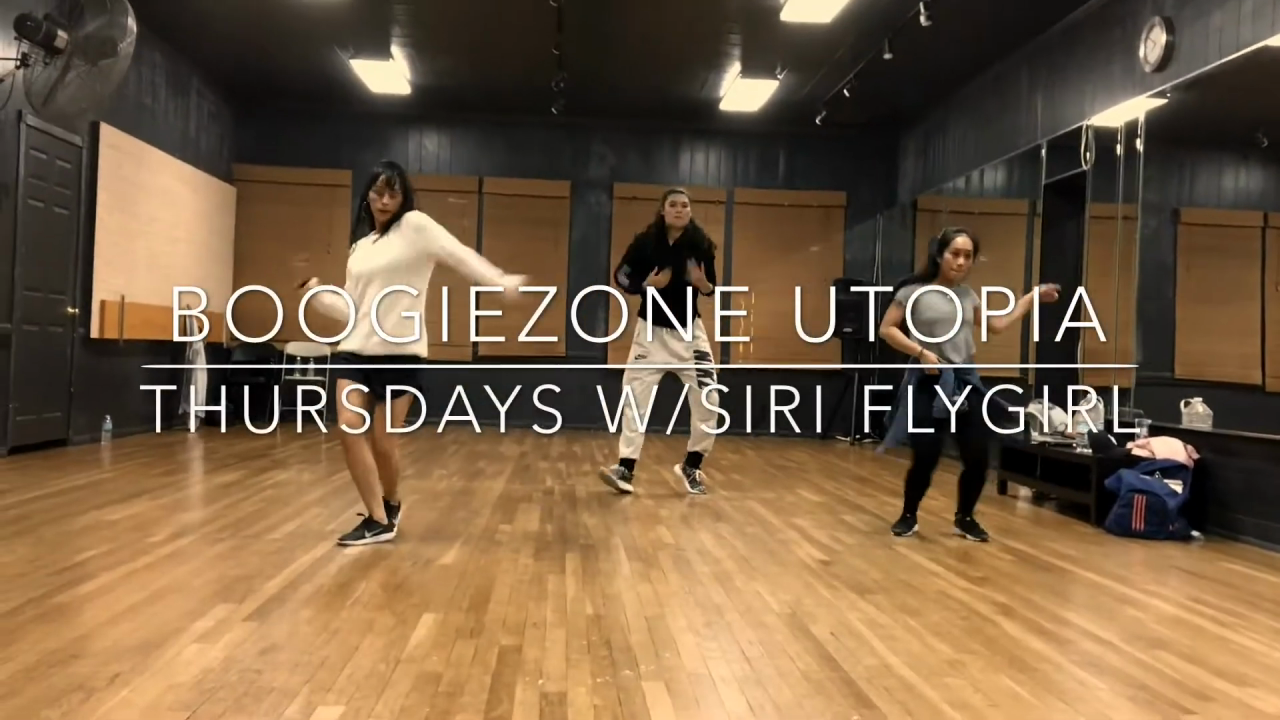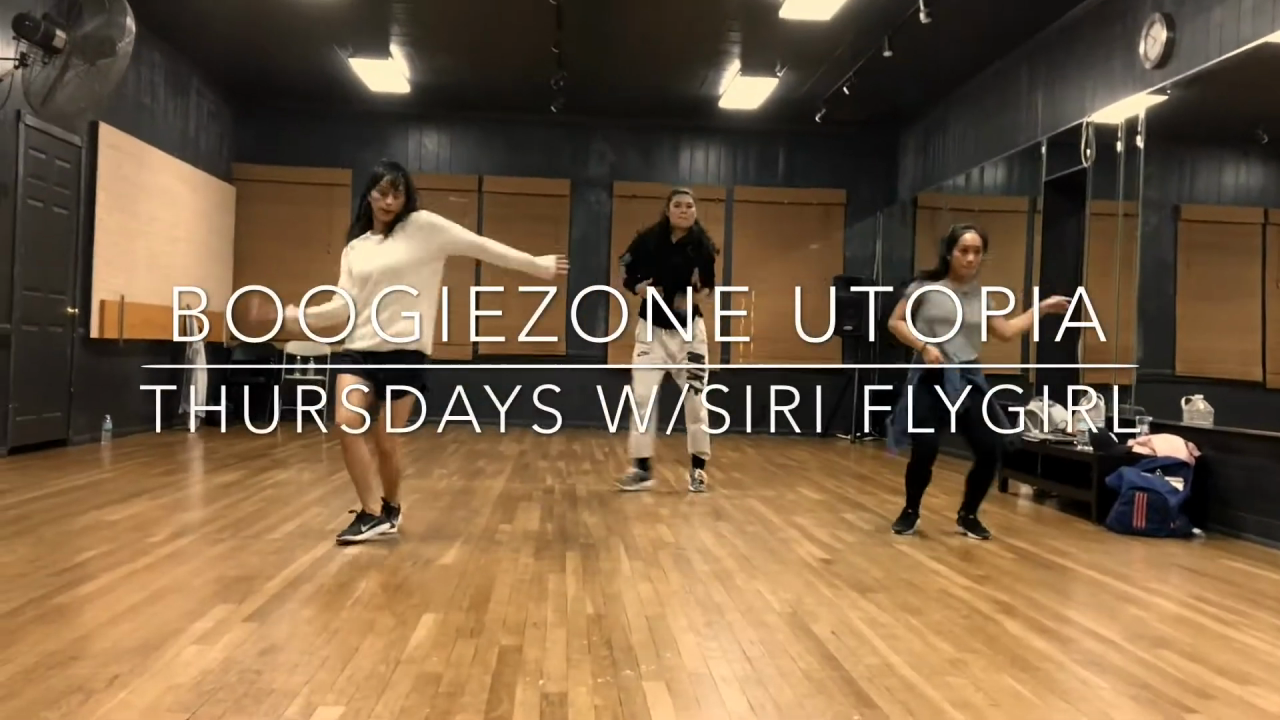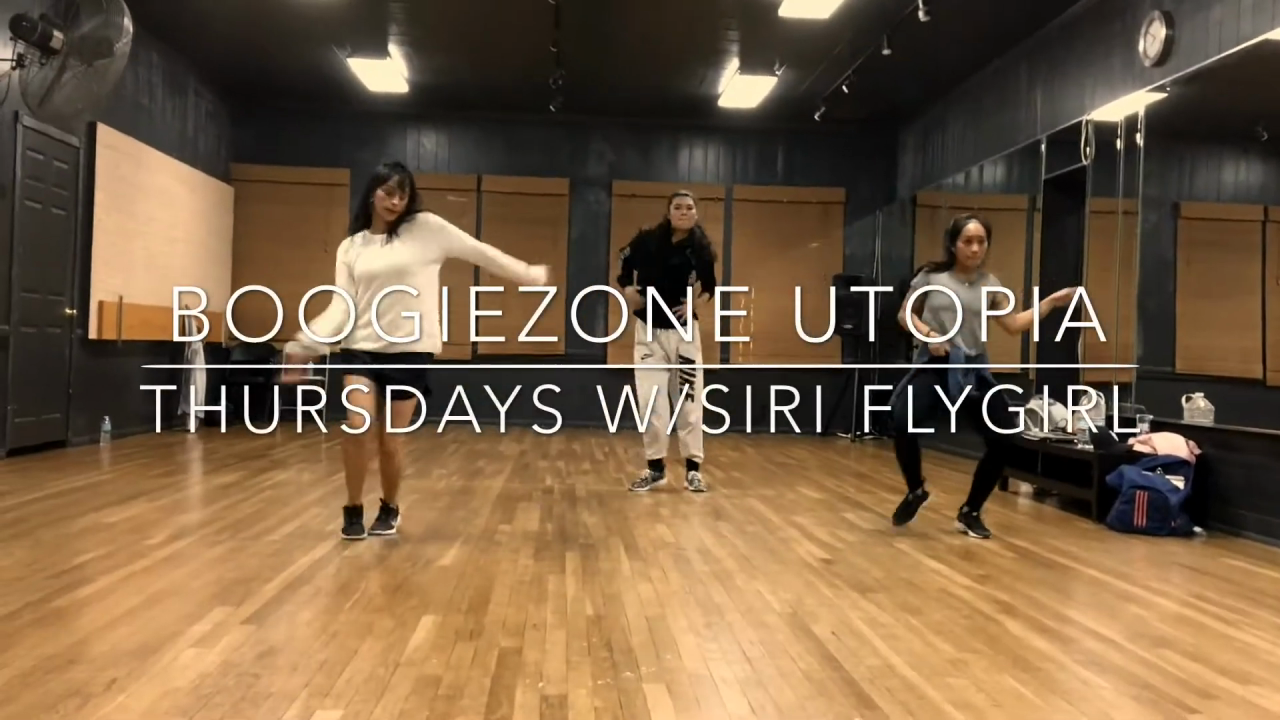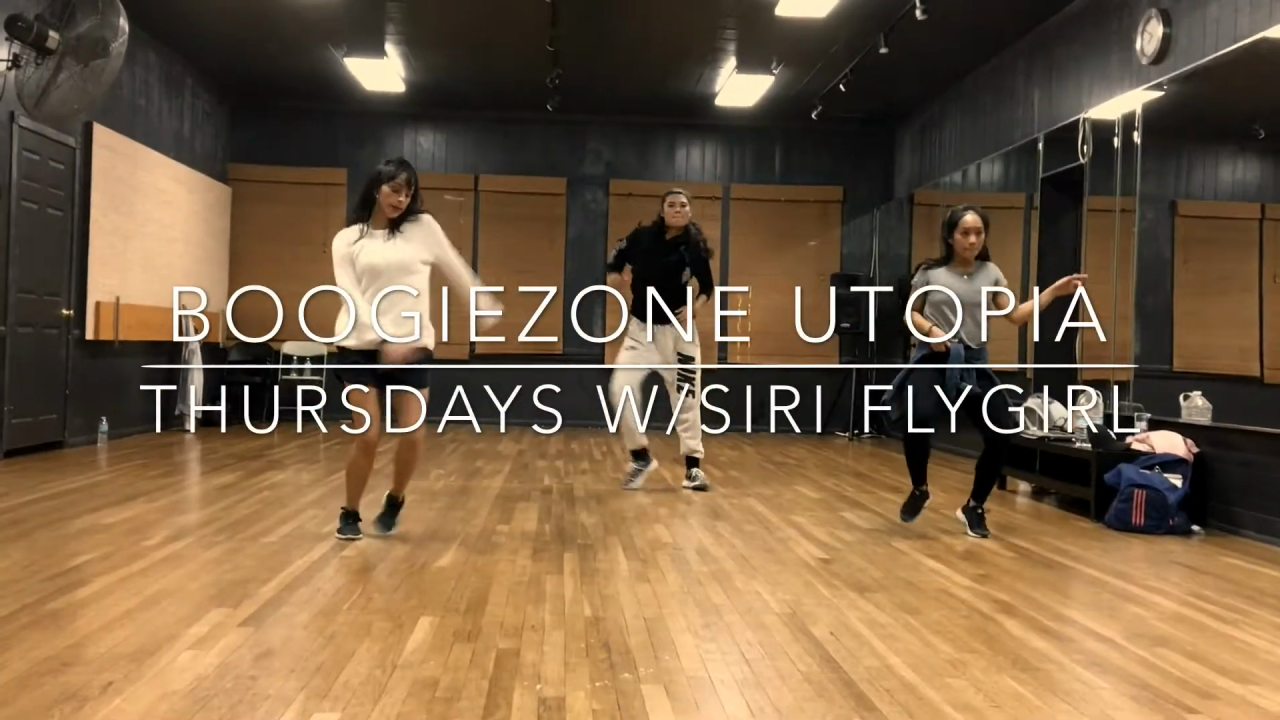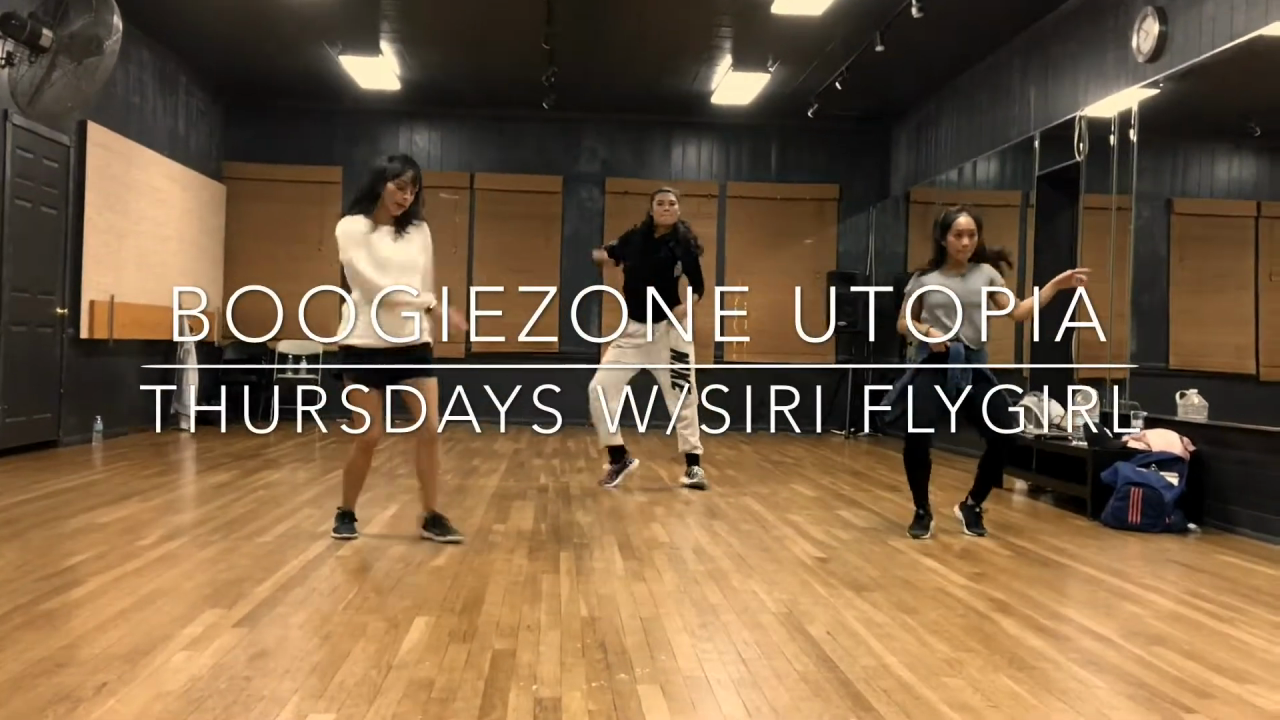
dt=0.1s
person 1, frame 1
left shoulder: (414, 225)
right shoulder: (359, 249)
left elbow: (457, 253)
right elbow: (349, 308)
left wrist: (502, 282)
right wrist: (314, 291)
left hip: (400, 351)
right hip: (354, 349)
left knee: (383, 441)
right knee: (349, 428)
left ankle: (389, 507)
right ankle: (378, 519)
person 1, frame 2
left shoulder: (422, 225)
right shoulder: (354, 249)
left elbow: (475, 245)
right elbow: (345, 306)
left wrist: (535, 265)
right wrist: (290, 316)
left hip: (406, 350)
right hip: (359, 347)
left knee: (385, 441)
right knee: (348, 423)
left ankle: (390, 507)
right ankle: (372, 513)
person 1, frame 3
left shoulder: (425, 227)
right shoulder: (351, 248)
left elbow: (476, 251)
right elbow: (342, 306)
left wrist: (526, 275)
right wrist: (305, 344)
left hip: (411, 350)
right hip: (362, 348)
left knee: (390, 441)
right knee: (359, 429)
left ankle: (389, 507)
right ankle: (353, 510)
person 1, frame 4
left shoulder: (422, 228)
right shoulder: (347, 240)
left elbow: (456, 270)
right elbow: (351, 299)
left wrist: (484, 307)
right wrist: (384, 339)
left hip: (411, 347)
right hip: (360, 347)
left knee: (412, 437)
right knee: (366, 437)
left ankle: (394, 499)
right ankle: (350, 514)
person 1, frame 5
left shoulder: (417, 231)
right shoulder: (351, 228)
right elbow: (375, 284)
right wrist: (434, 307)
left hip: (412, 341)
right hip: (366, 343)
left knee: (430, 427)
right knee: (368, 436)
left ankle: (431, 517)
right ankle: (346, 512)
person 2, frame 1
left shoulder: (969, 294)
right shoulder: (914, 291)
left elbow: (997, 325)
right elbow: (886, 329)
left wrist: (1032, 298)
right wrist: (919, 351)
left hip: (965, 380)
right hip: (926, 381)
left knee: (977, 454)
right knee: (927, 456)
left ankle: (965, 516)
right ankle: (909, 514)
person 2, frame 2
left shoulder: (981, 294)
right shoulder: (924, 287)
left elbow: (1006, 332)
right elbow: (896, 322)
left wrist: (1042, 308)
right wrist: (923, 347)
left hip: (969, 380)
right hip: (930, 379)
left knee: (990, 452)
right knee: (924, 451)
left ankle: (968, 515)
right ankle: (911, 510)
person 2, frame 3
left shoulder: (989, 284)
right shoulder: (930, 277)
left elbow: (1012, 325)
right elbow: (905, 314)
left wrist: (1051, 302)
right wrist: (928, 333)
left hip: (974, 368)
right hip: (934, 365)
left knee: (1002, 442)
right knee: (904, 428)
left ankle: (970, 512)
right ankle: (915, 493)
person 2, frame 4
left shoulder: (990, 273)
right shoulder: (929, 273)
left elbow: (1016, 315)
right elbow: (911, 312)
left wrist: (1055, 290)
right wrist: (930, 329)
left hip: (974, 363)
right hip: (933, 360)
left knee: (1000, 438)
right knee: (914, 425)
left ankle: (974, 507)
right ankle: (919, 490)
person 2, frame 5
left shoulder: (986, 274)
right shoulder: (924, 279)
left elbow: (1016, 313)
right elbow: (903, 323)
left wrist: (1056, 286)
right wrist: (927, 332)
left hip: (973, 366)
right hip: (932, 365)
left knee: (1002, 440)
right knee: (917, 437)
left ankle: (971, 506)
right ankle: (923, 514)
person 3, frame 1
left shoulder: (700, 246)
right shoulder: (645, 243)
left elbow: (711, 290)
right elbow: (622, 279)
left wrist: (702, 284)
right wrist: (648, 285)
left hip: (688, 330)
right hip: (651, 331)
left knee: (706, 400)
right knee: (636, 397)
left ankle: (691, 466)
right ankle: (624, 468)
person 3, frame 2
left shoulder: (701, 248)
right shoulder: (648, 240)
left elbow: (709, 287)
right elbow: (626, 269)
left wrist: (699, 296)
right wrist: (641, 288)
left hip: (687, 330)
right hip: (651, 329)
left knee: (696, 401)
right knee: (642, 396)
left ankle: (697, 468)
right ankle: (641, 467)
person 3, frame 3
left shoulder: (700, 251)
right shoulder: (648, 240)
left elbow: (709, 288)
right elbow: (625, 261)
left wrist: (696, 305)
right wrist: (627, 288)
left hip: (681, 332)
right hip: (646, 330)
left knee: (688, 401)
right knee: (650, 398)
left ankle: (692, 469)
right ankle: (656, 467)
person 3, frame 4
left shoulder: (695, 249)
right shoulder: (642, 237)
left elbow: (707, 287)
right elbow: (619, 252)
left wrist: (696, 306)
right wrist: (613, 273)
left hip: (678, 330)
right hip: (641, 329)
left knee: (687, 400)
right knee: (621, 388)
left ankle: (693, 467)
right ankle: (640, 458)
person 3, frame 5
left shoulder: (686, 246)
right shoulder: (635, 238)
left elbow: (698, 286)
right elbow: (614, 252)
left wrist: (685, 308)
right wrist: (601, 255)
left hip: (669, 329)
right hip: (632, 329)
left knee: (682, 397)
right knee: (600, 388)
left ankle: (692, 464)
right ankle: (618, 458)
